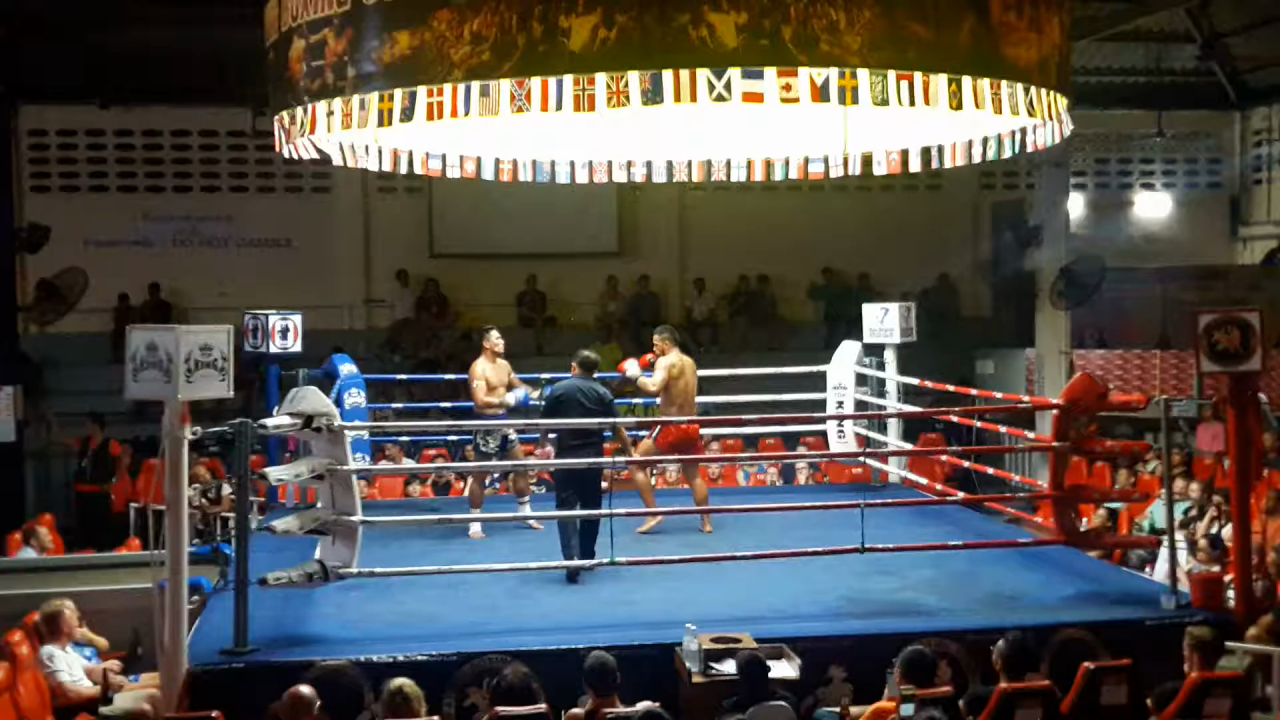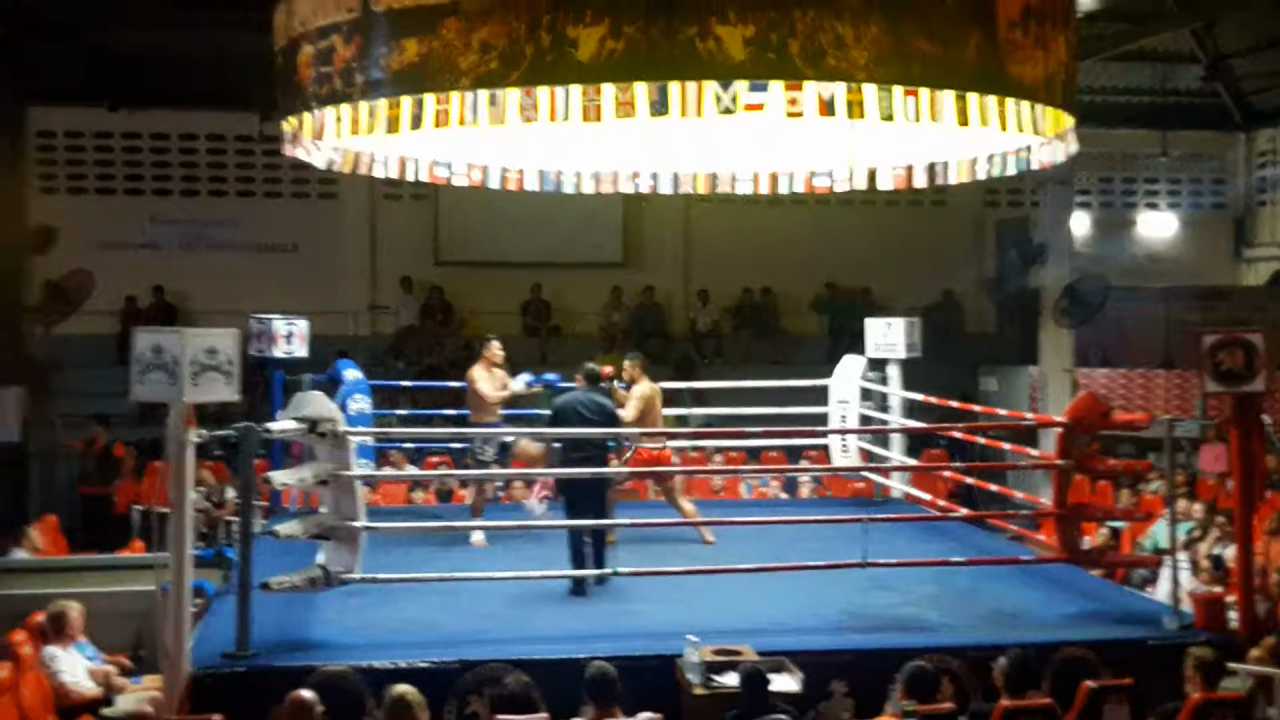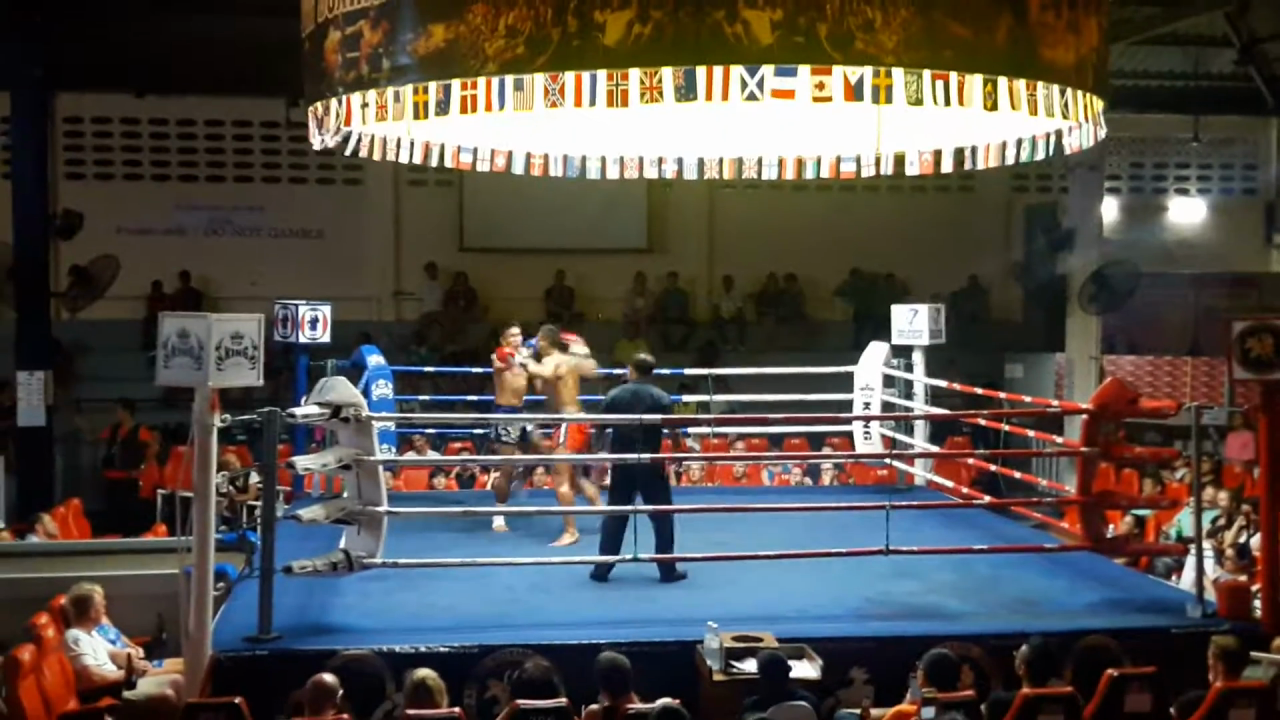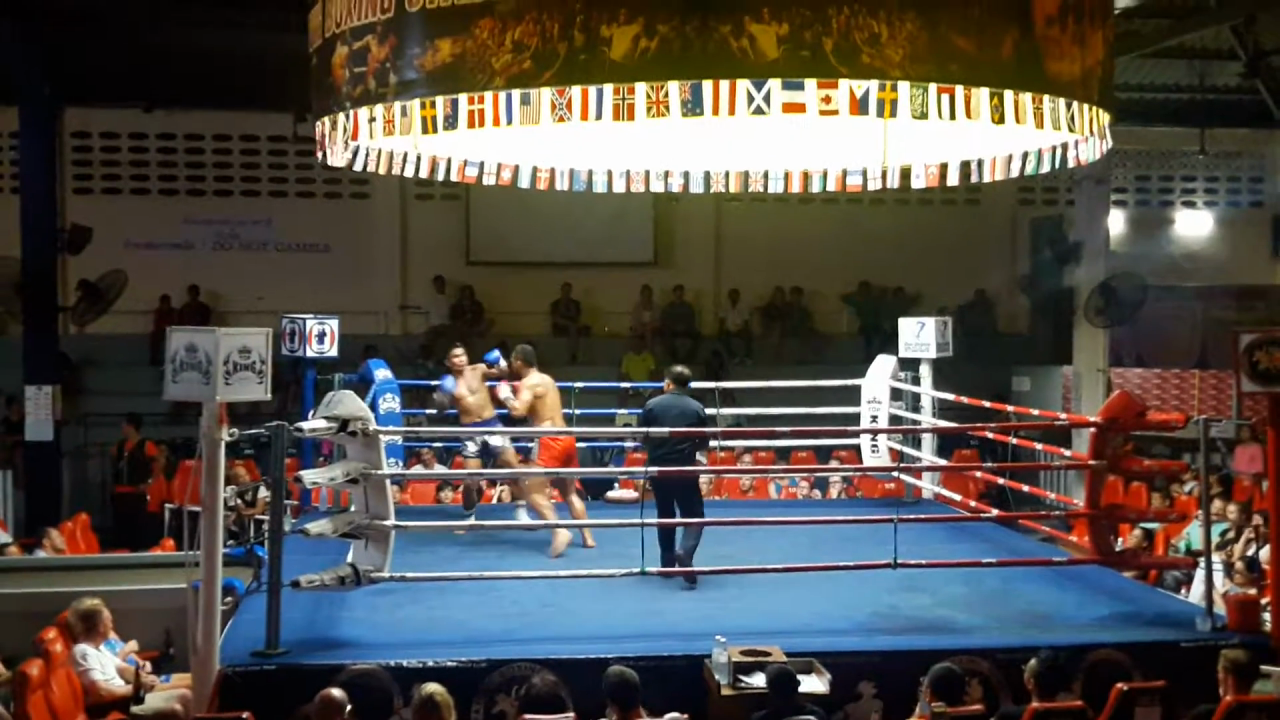
dt=0.5s
person 1, frame 1
left shoulder: (558, 389)
right shoulder: (603, 394)
right elbow: (617, 428)
left wrist: (544, 445)
right wrist: (630, 454)
left hip: (567, 458)
right hip: (593, 458)
left knee: (566, 507)
right knee: (591, 508)
left ankle: (572, 559)
right ankle: (587, 558)
person 1, frame 2
left shoulder: (561, 403)
right shoulder: (607, 406)
left hip: (571, 470)
right hip: (598, 470)
left knee: (577, 523)
right knee: (599, 520)
left ankle: (579, 580)
right ankle: (599, 571)
person 1, frame 3
left shoulder: (614, 396)
right shoulder: (662, 399)
left hip: (622, 465)
right hip: (651, 465)
left knee: (614, 516)
right knee: (661, 515)
left ankle: (602, 567)
right ankle: (667, 569)
person 1, frame 4
left shoulder: (652, 405)
right shoulder: (696, 409)
left elbow: (642, 438)
right elbow: (704, 443)
left hip: (658, 470)
right hip: (684, 471)
left knee: (665, 516)
right knee: (694, 517)
left ankle: (667, 564)
right ankle: (684, 554)
person 2, frame 1
left shoulder: (666, 361)
right shoulder: (690, 362)
left elbow: (653, 388)
left wrist: (636, 375)
left hip: (671, 427)
right hip: (691, 426)
left knee: (637, 464)
right knee: (694, 476)
left ankle: (653, 514)
right ankle: (706, 522)
person 2, frame 2
left shoulder: (640, 390)
right shoulder: (652, 388)
left elbow: (628, 417)
right elbow: (627, 401)
right wrist: (613, 387)
left hip: (644, 453)
right hip: (660, 452)
right knee: (677, 498)
right ankle: (706, 533)
person 2, frame 3
left shoulder: (550, 362)
right shoulder: (571, 359)
left elbow: (543, 373)
right elbow: (591, 371)
left wrist: (524, 361)
right wrist: (582, 351)
left hip: (569, 426)
right hip: (578, 423)
left knee: (560, 480)
right knee: (572, 477)
left ankle: (570, 531)
person 2, frame 4
left shoulder: (527, 383)
right shoulder: (545, 379)
left elbow: (518, 411)
left wrist: (506, 396)
right wrist: (516, 395)
left hip: (548, 442)
right hip: (566, 439)
right knee: (569, 493)
left ankle: (559, 531)
right ankle: (587, 537)
person 3, frame 1
left shoulder: (504, 364)
right shoulder: (478, 368)
left elbow: (517, 386)
right elbow: (480, 401)
left wrist: (534, 394)
right wrist: (508, 400)
left hip: (504, 422)
right hip: (487, 425)
left knee: (521, 468)
right knee: (480, 476)
left ankle: (525, 513)
right ankle: (475, 524)
person 3, frame 2
left shoulder: (499, 373)
right shoulder: (475, 374)
left elbow: (516, 387)
right elbow: (491, 399)
left wrist: (535, 386)
right wrist: (515, 389)
left hip: (498, 427)
right hip: (482, 431)
right knee: (481, 485)
right ankle: (477, 531)
person 3, frame 3
left shoulder: (520, 356)
right shoulder: (500, 355)
left hip: (519, 413)
right hip: (505, 415)
right knee: (506, 469)
right ankle: (498, 517)
person 3, frame 4
left shoulder: (478, 370)
right shoulder: (449, 383)
left elbow: (503, 373)
right elbow: (443, 407)
left wrist: (500, 363)
right wrist: (441, 397)
left hip: (492, 426)
right hip: (471, 432)
left knee: (515, 470)
right knee: (471, 483)
left ankle: (521, 515)
right ankle: (468, 518)
